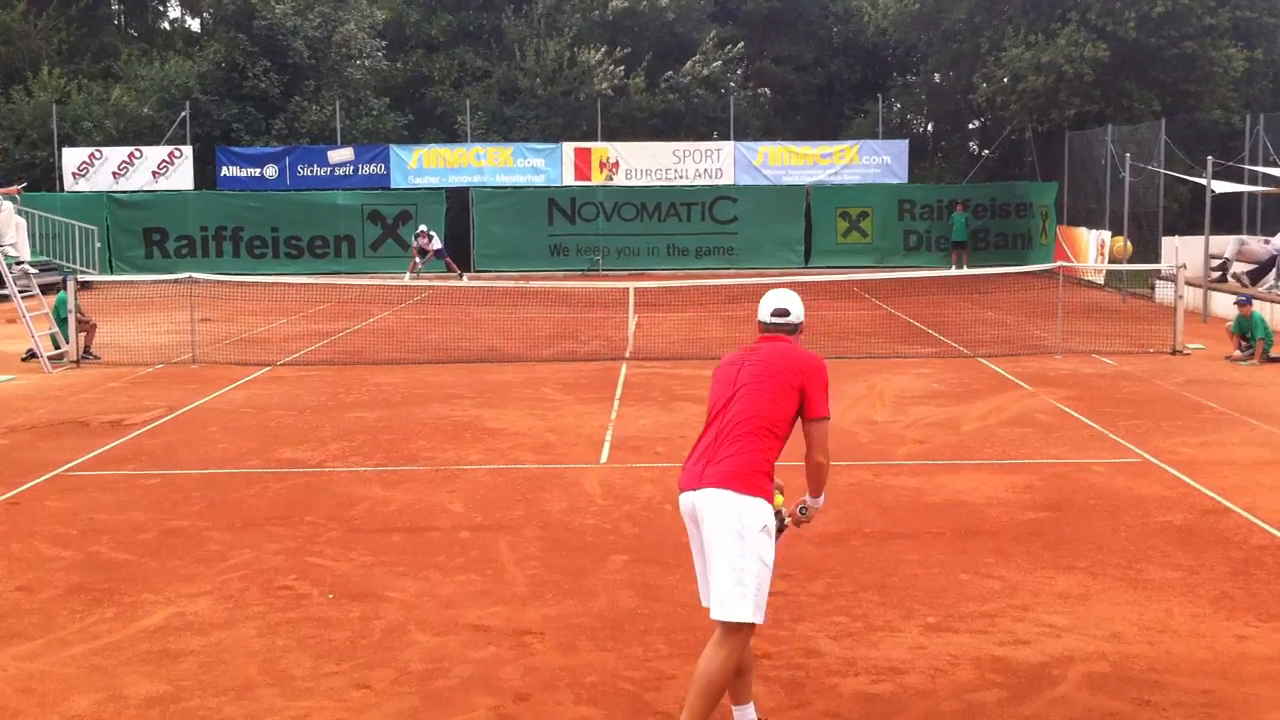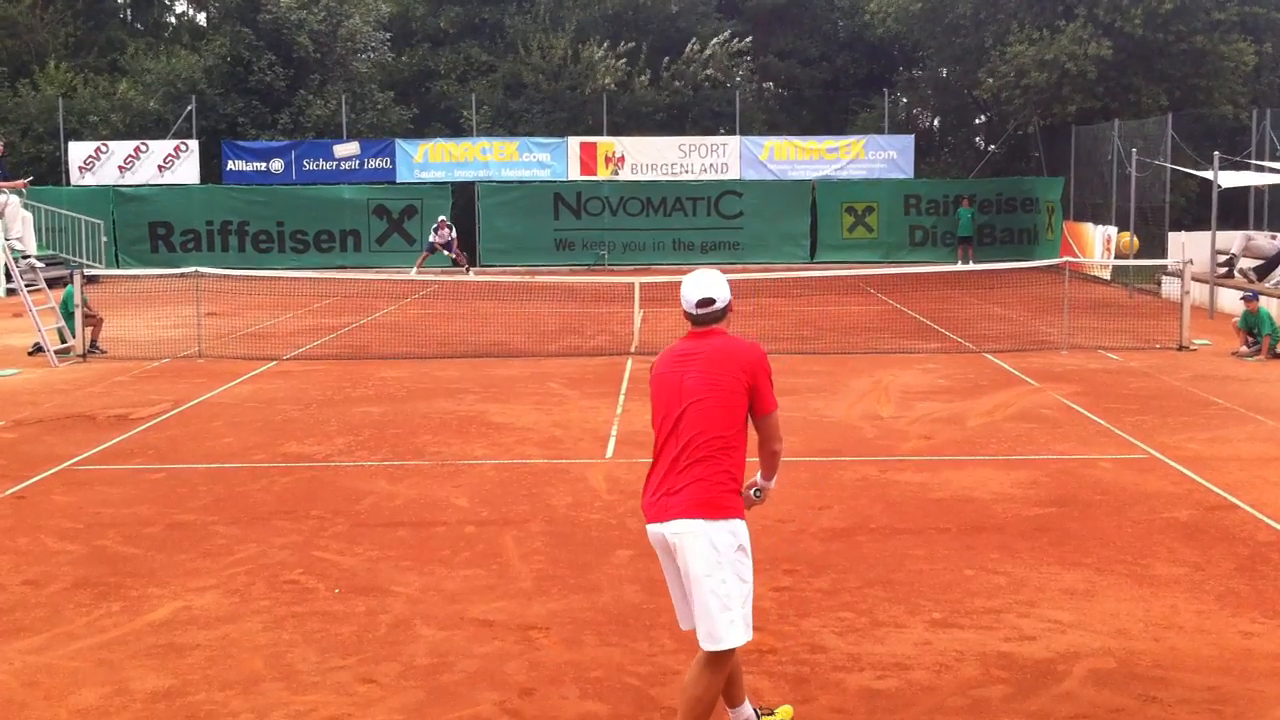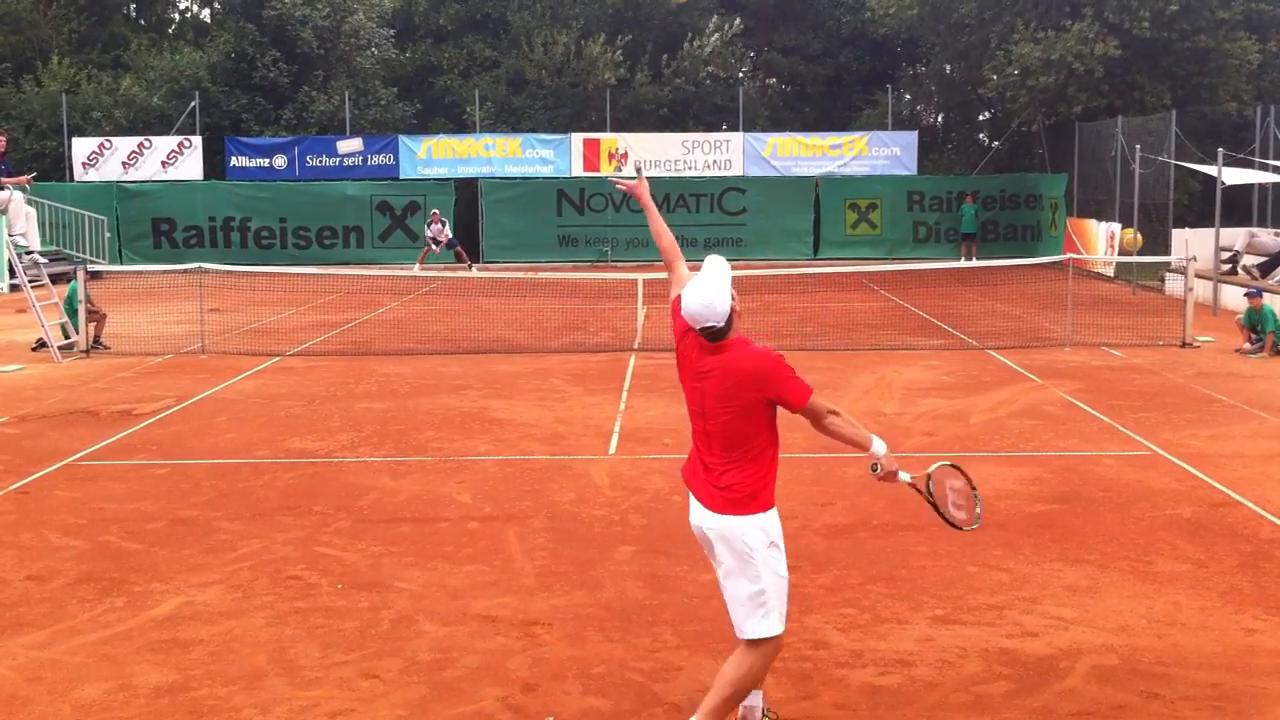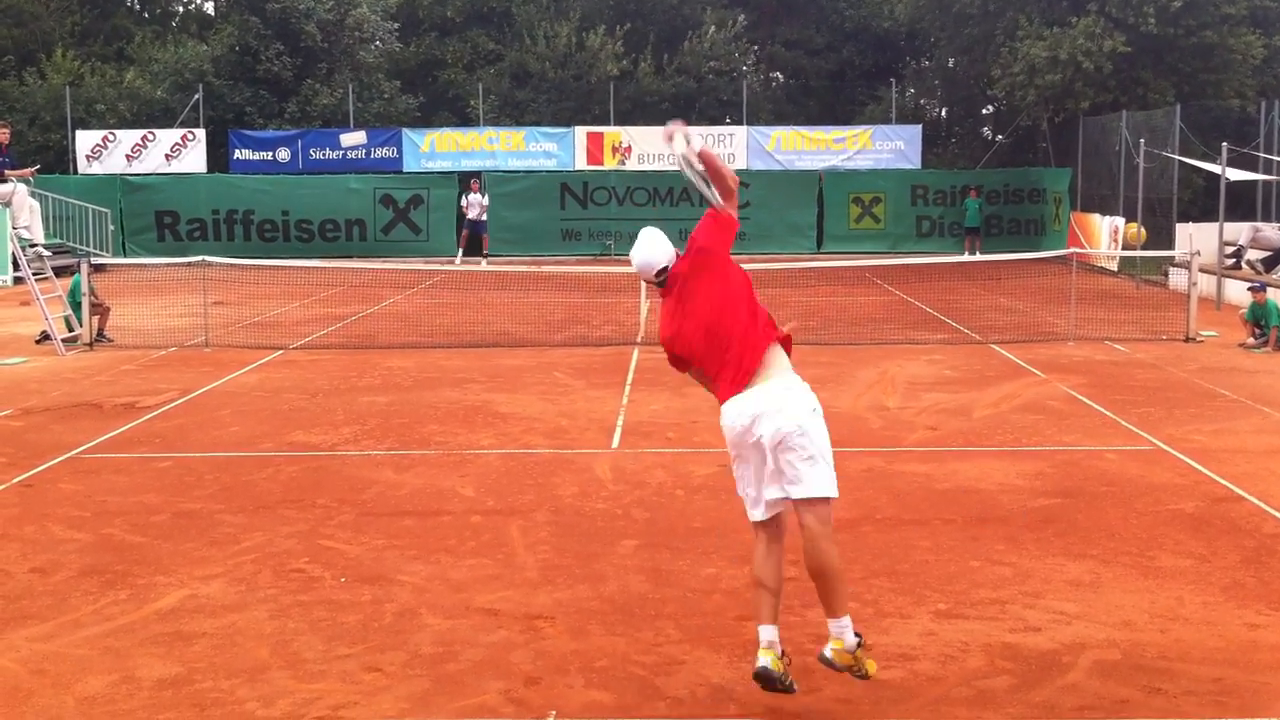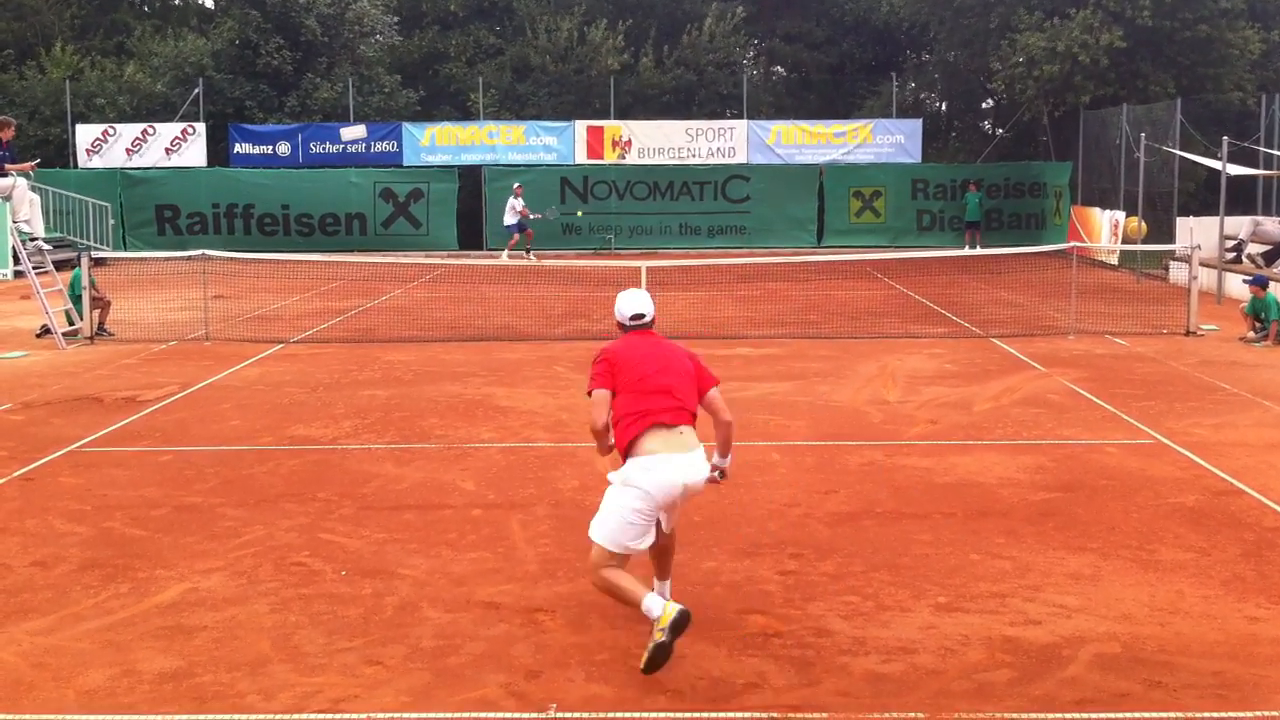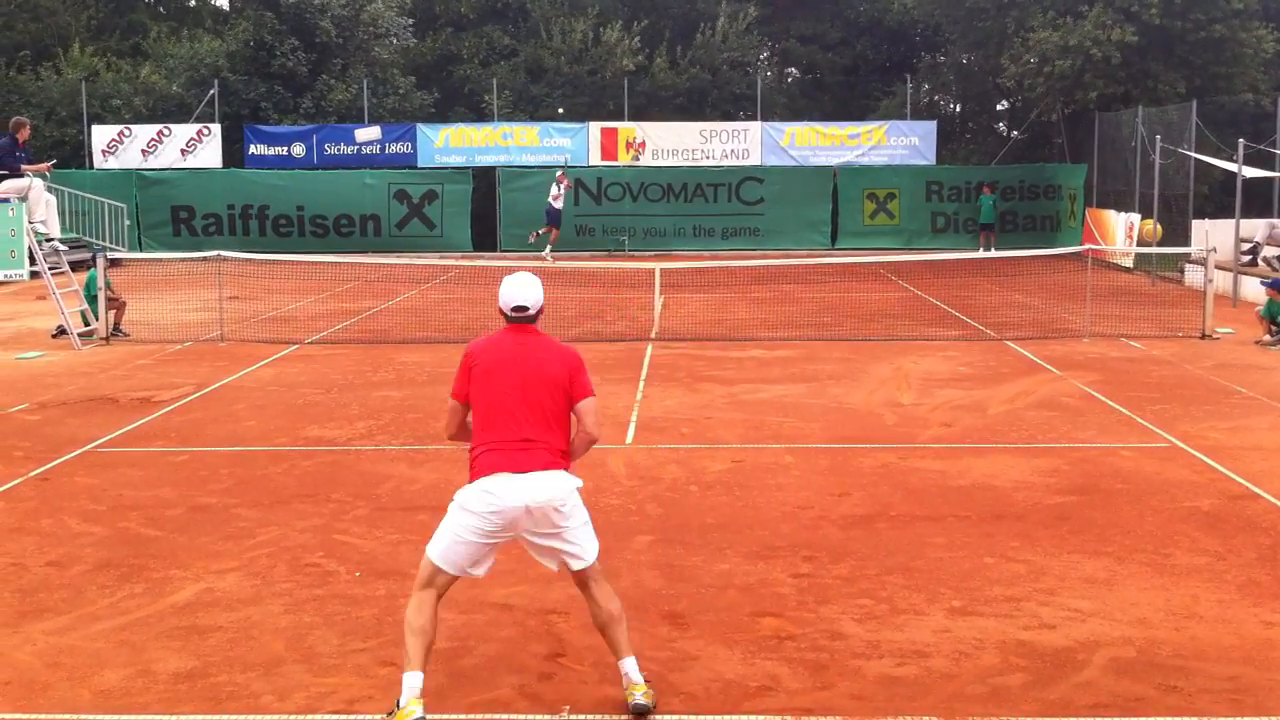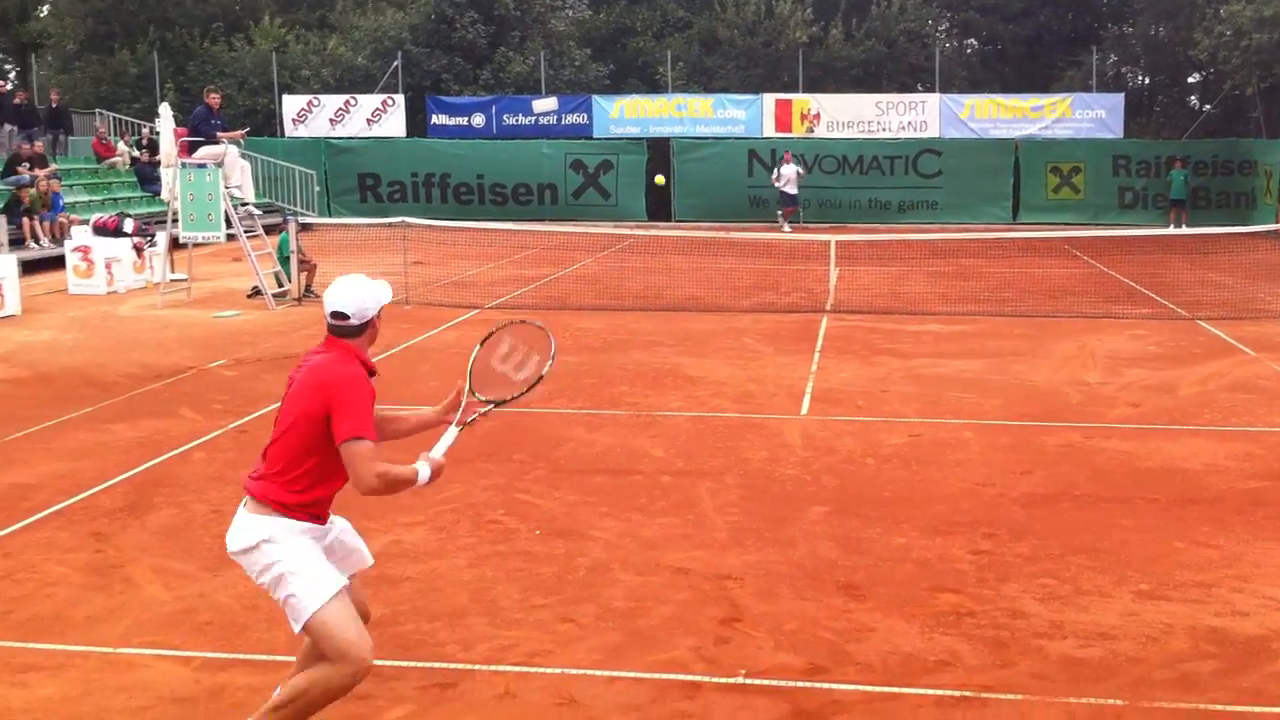
dt=0.7s
person 1, frame 1
left shoulder: (729, 362)
right shoulder: (808, 364)
right elbow: (817, 455)
right wrist: (813, 502)
left hip: (694, 488)
right hip: (737, 497)
left knee: (735, 619)
right knee: (734, 627)
person 1, frame 2
left shoulder: (663, 362)
right shoulder: (748, 355)
right elbow: (772, 443)
right wrist: (765, 483)
left hip: (660, 514)
right hip: (708, 517)
left knee: (720, 631)
right knee: (720, 643)
person 1, frame 3
left shoulder: (686, 338)
right shoulder: (762, 365)
left elbow: (674, 263)
right elbow: (823, 416)
left wrist: (646, 202)
right wrist: (877, 448)
left hip: (703, 506)
right hip: (744, 518)
left knee: (757, 622)
right knee: (761, 642)
person 1, frame 4
left shoulder: (671, 327)
right shoulder: (707, 265)
right elbow: (728, 191)
right wrist: (701, 153)
left hip: (738, 415)
right hip: (785, 401)
left knee: (767, 532)
right knee: (817, 522)
left ankle: (770, 649)
right ankle: (842, 639)
person 1, frame 5
left shoulder: (608, 356)
right shoulder: (687, 357)
left elbow: (599, 423)
right elbow: (725, 419)
left wrist: (602, 445)
right wrist: (720, 461)
left hip: (646, 468)
right hip: (689, 460)
left knee: (602, 570)
right knee: (661, 515)
left ankle: (662, 612)
right ankle: (663, 599)
person 1, frame 6
left shoulder: (476, 352)
right shoulder: (567, 358)
left elbow: (454, 427)
right elbow: (590, 434)
left hip: (489, 490)
right hip: (549, 488)
left knee: (425, 589)
right knee: (592, 583)
person 1, frame 7
left shoulder: (323, 359)
right shoulder: (347, 378)
left elbow: (369, 429)
right elbow: (368, 478)
left wrist: (440, 414)
right wrist: (424, 471)
left hip: (303, 522)
right hip: (273, 534)
left knee: (355, 616)
right knee: (352, 660)
